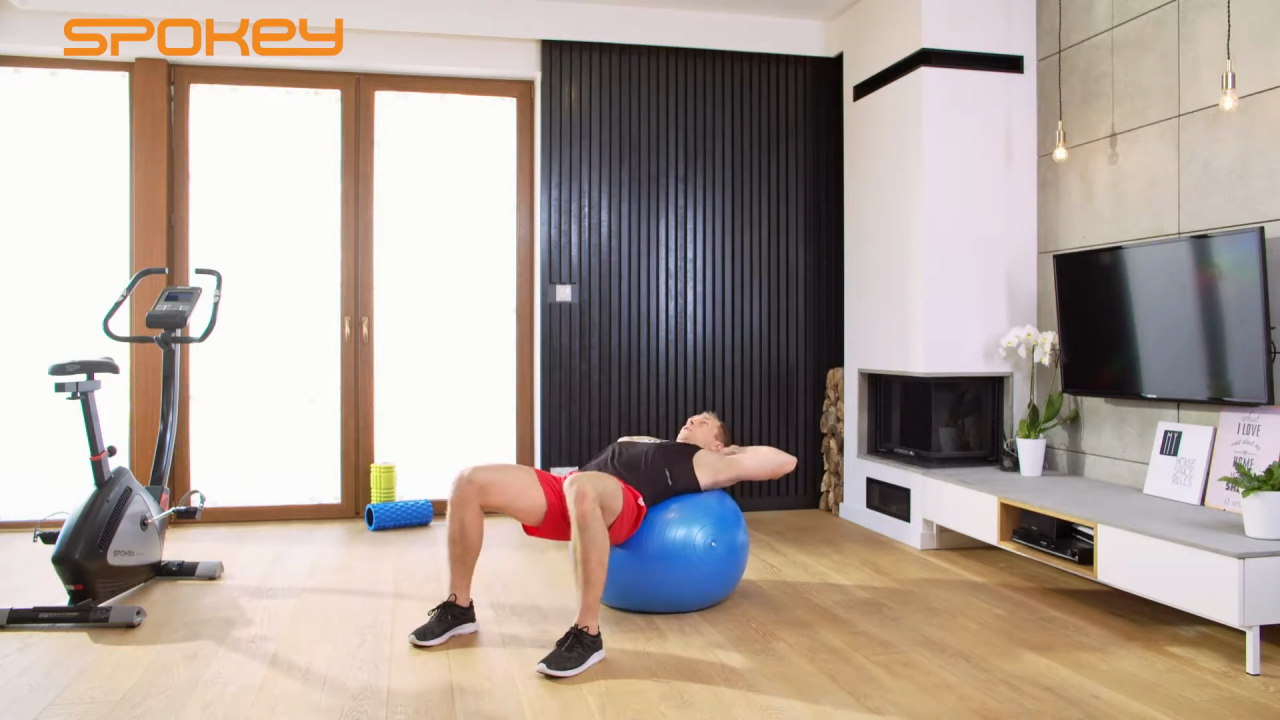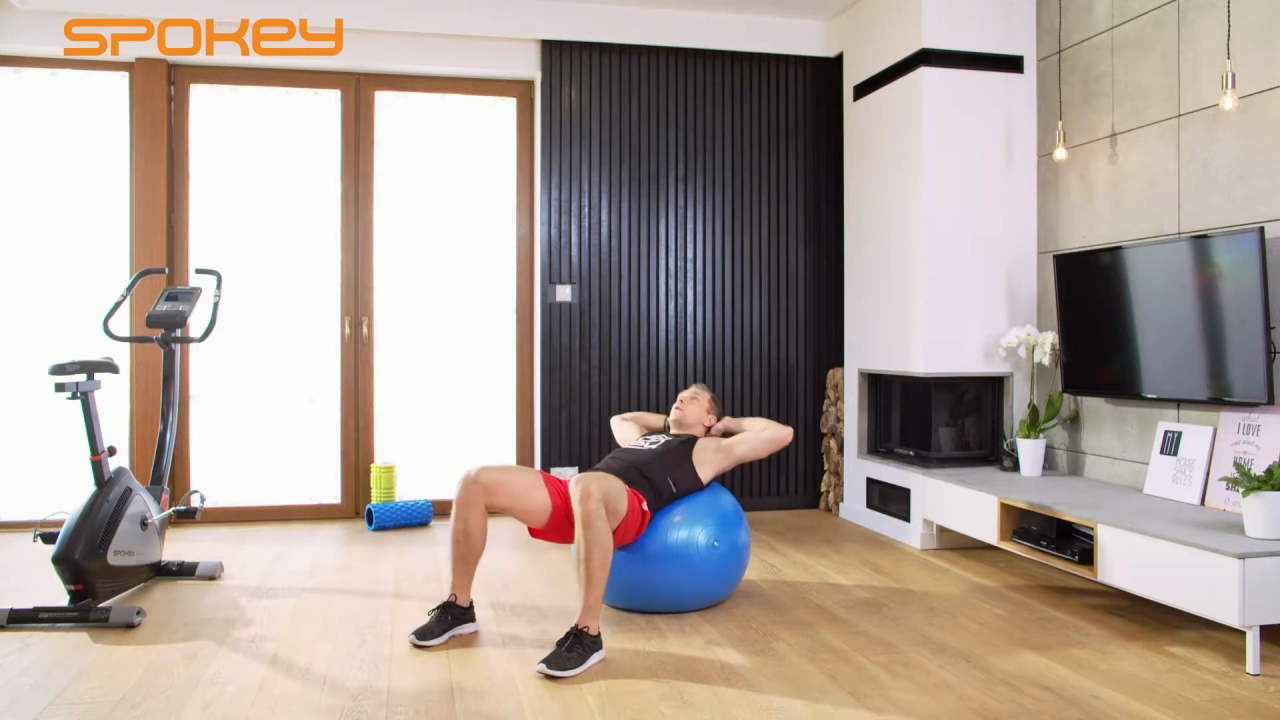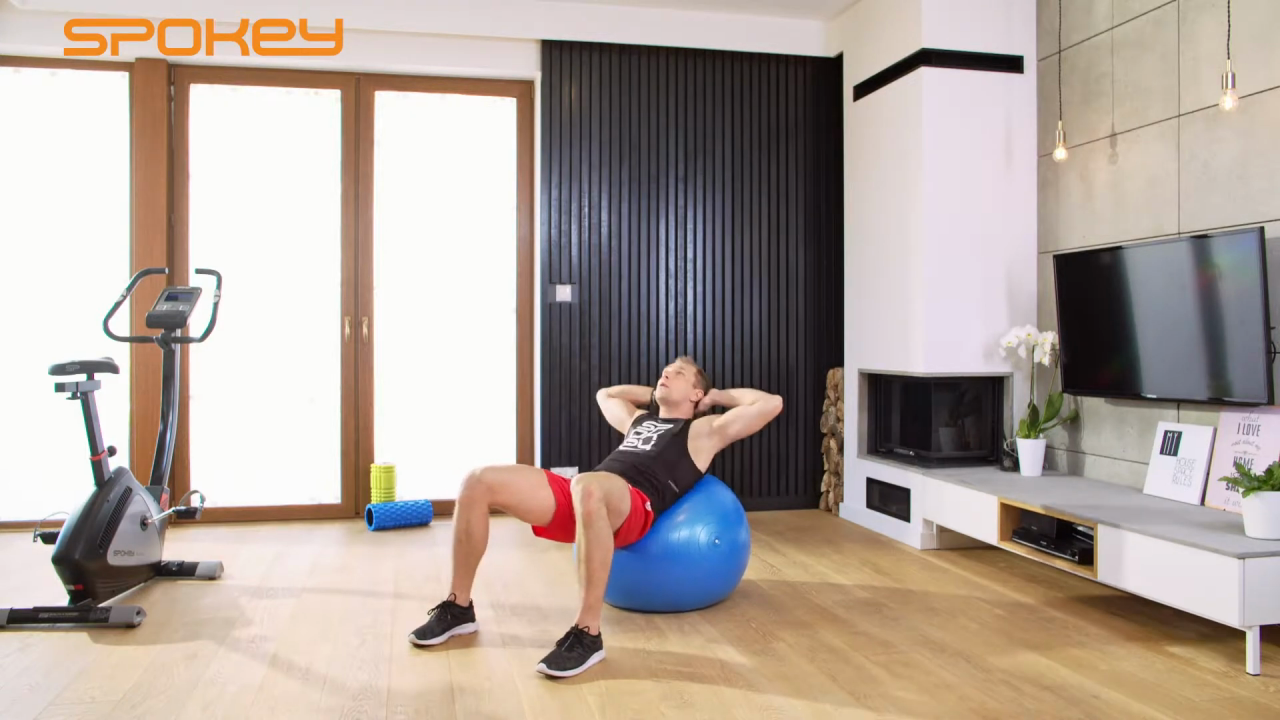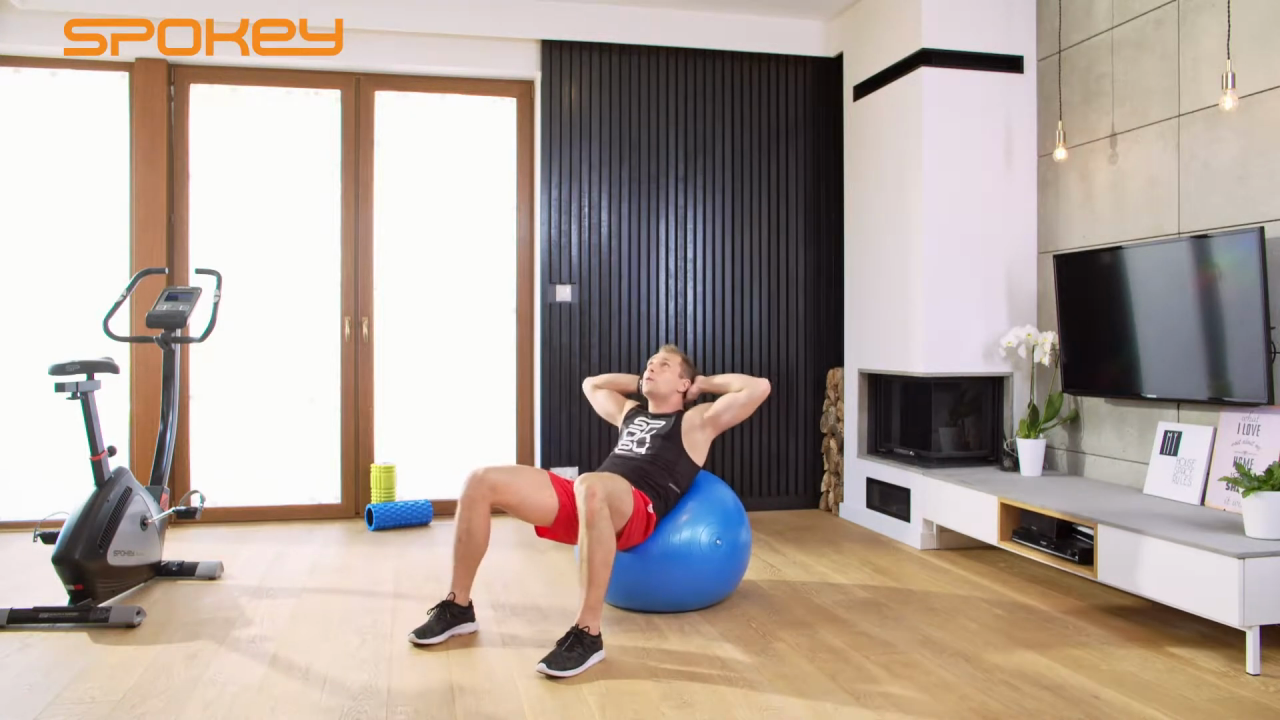
dt=0.2s
person 1, frame 1
left shoulder: (709, 461)
right shoulder: (659, 449)
left elbow: (786, 461)
right elbow: (625, 441)
left wrist: (734, 447)
left hip: (624, 499)
right hip: (571, 488)
left knee: (583, 489)
right knee: (470, 482)
left ankle: (587, 633)
right ankle: (458, 607)
person 1, frame 2
left shoulder: (709, 449)
right shoulder: (649, 435)
left elbow: (781, 434)
right elbow: (619, 418)
left wrist: (728, 423)
right wrist: (666, 419)
left hip: (630, 506)
right hip: (577, 495)
left knee: (587, 489)
right knee: (476, 482)
left ankle: (587, 633)
right ankle: (458, 607)
person 1, frame 3
left shoulder: (703, 430)
right shoulder: (640, 419)
left elbow: (770, 404)
right elbow: (606, 394)
left wrist: (718, 396)
right wrist: (652, 393)
left hip: (635, 508)
right hip: (583, 498)
left knee: (588, 487)
right knee: (480, 482)
left ankle: (587, 634)
right ankle: (458, 607)
person 1, frame 4
left shoulder: (696, 422)
right shoulder: (630, 412)
left elbow: (758, 388)
right elbow: (592, 384)
left wrist: (706, 383)
right wrist: (640, 383)
left hip: (638, 509)
right hip: (587, 500)
left knee: (591, 488)
right knee: (482, 482)
left ankle: (588, 634)
right ankle: (458, 607)
